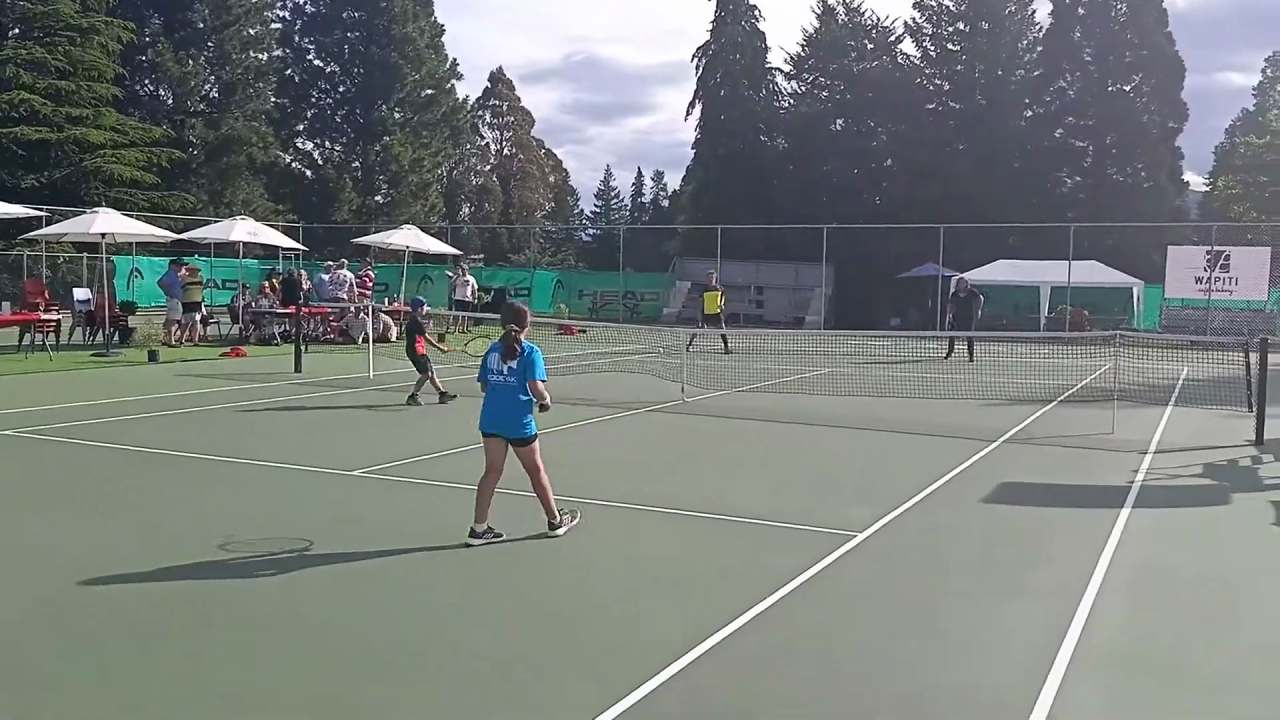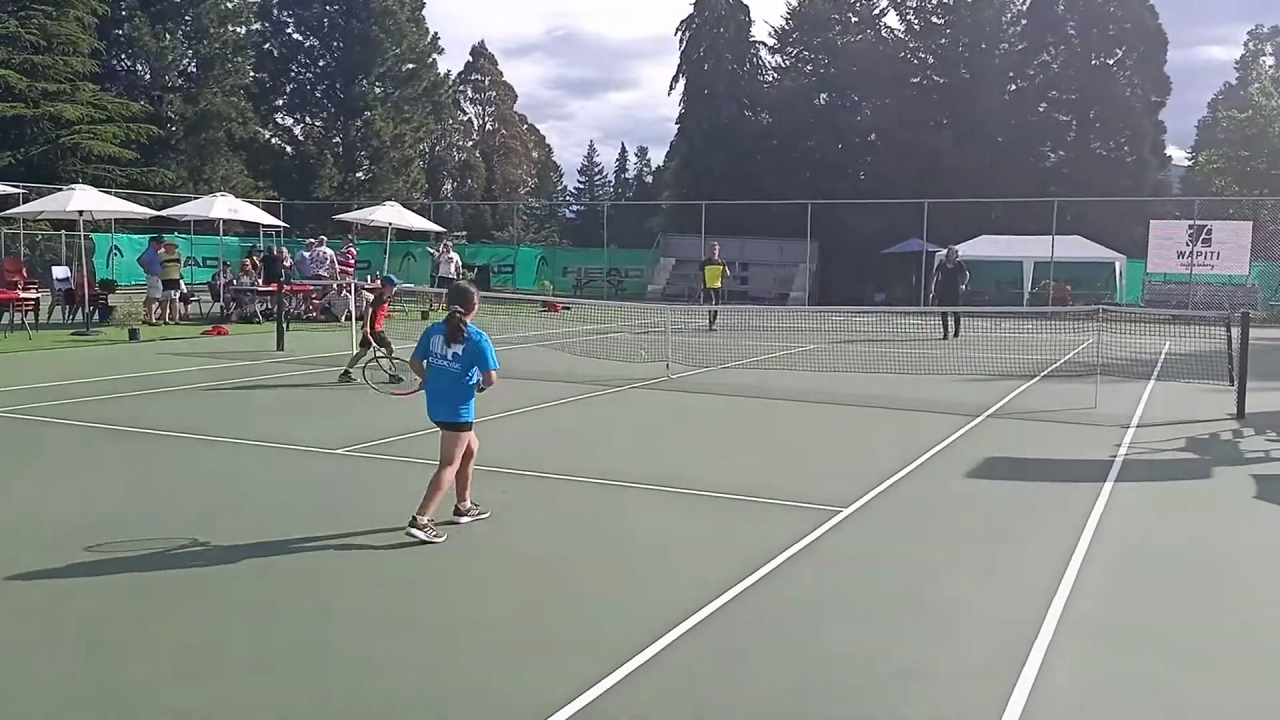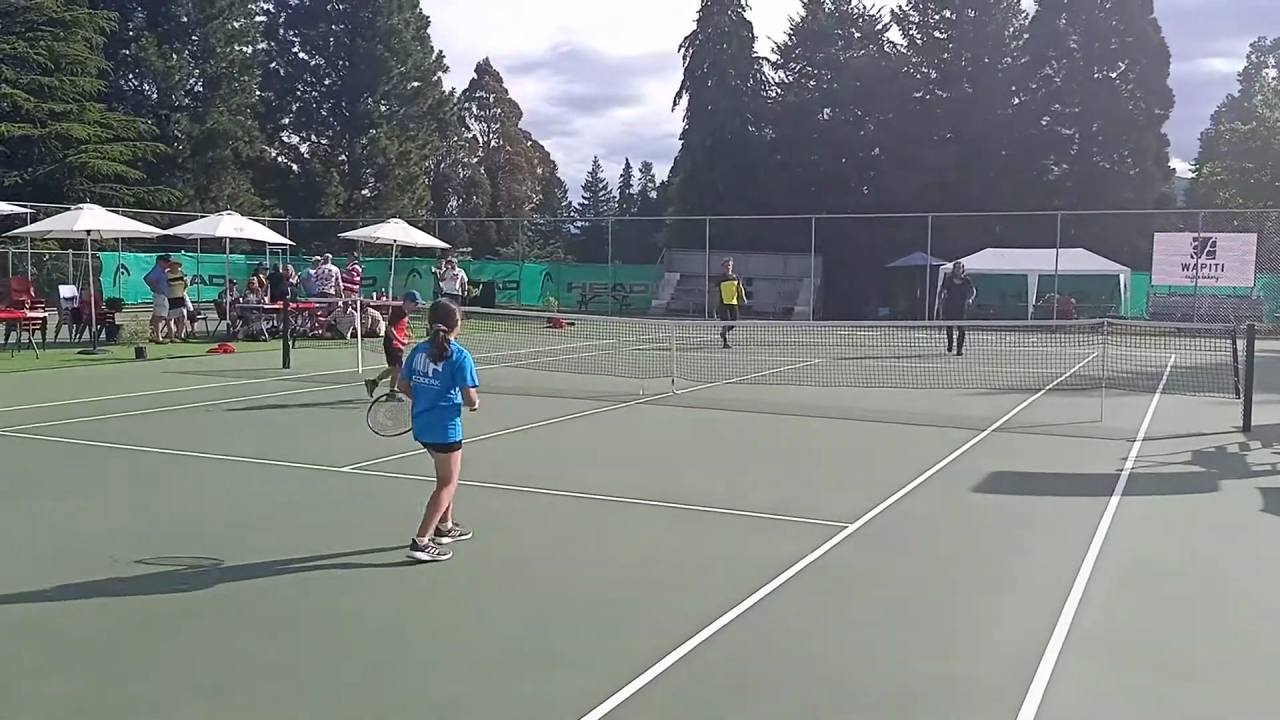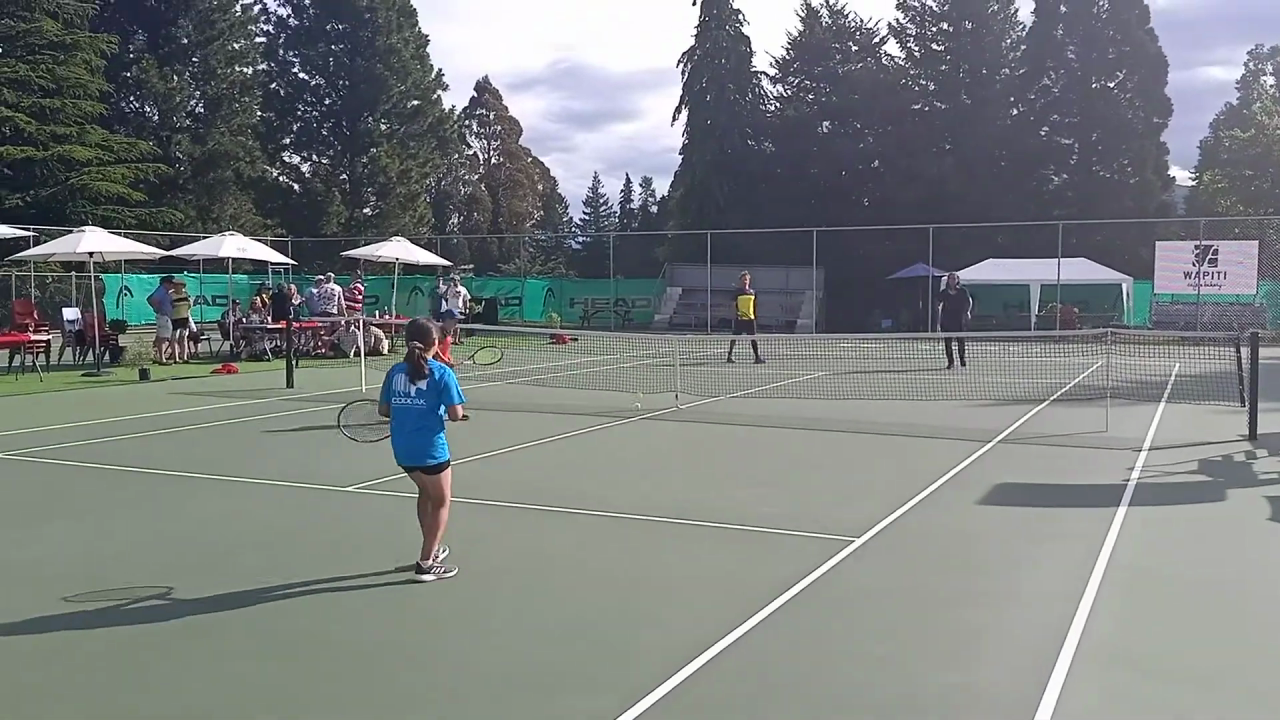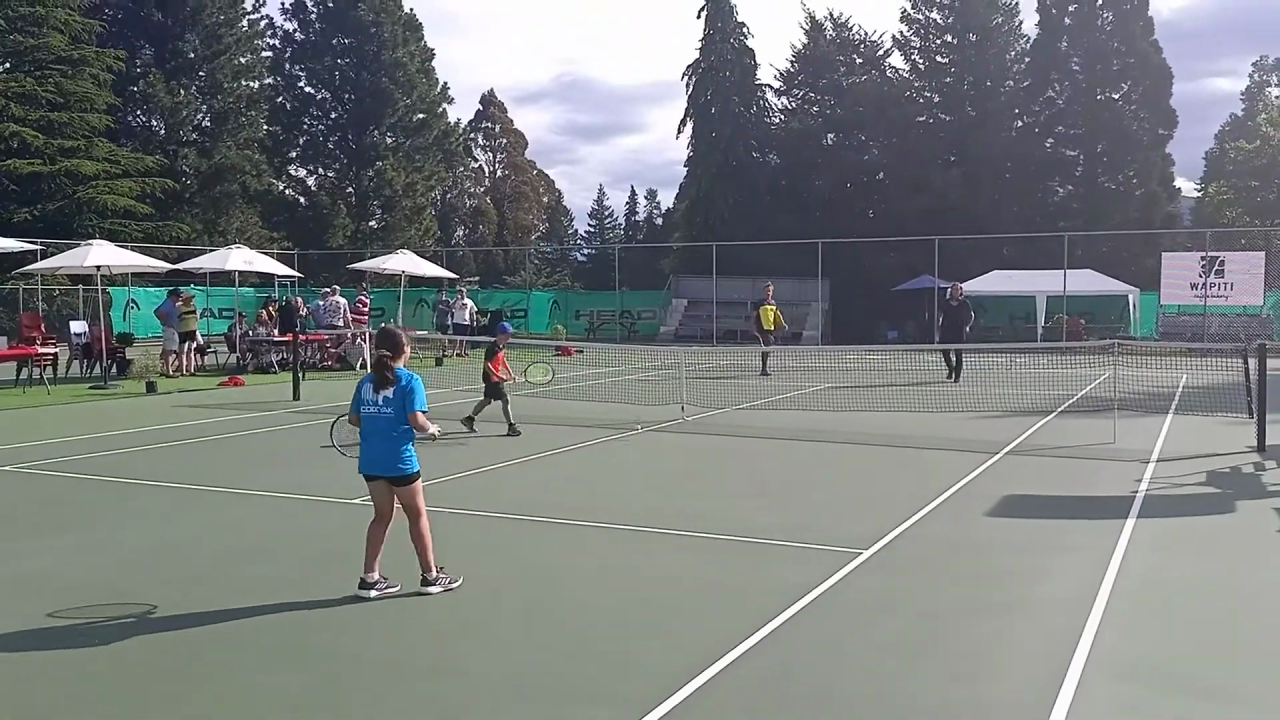
dt=0.4s
person 1, frame 1
left shoulder: (492, 350)
right shoulder: (531, 352)
left elbow: (484, 384)
right elbow: (536, 387)
right wrist: (546, 401)
left hip: (490, 420)
right hip: (518, 422)
left knee: (492, 472)
right knee: (535, 471)
left ankle: (478, 528)
right ankle: (555, 520)
person 1, frame 2
left shoulder: (433, 331)
right shoulder: (479, 339)
left elbow: (415, 363)
right elbow: (489, 380)
right wrist: (480, 384)
left hip: (436, 405)
right hip: (457, 409)
left knee: (470, 449)
right knee: (449, 465)
left ankle: (464, 506)
right ankle: (420, 520)
person 1, frame 3
left shoulder: (418, 350)
right shoulder: (460, 356)
left elbow: (403, 384)
right elbow: (469, 398)
right wrist: (475, 404)
left hip: (422, 424)
right hip: (444, 427)
left knee: (448, 473)
right knee: (447, 484)
left ankle: (445, 526)
right ankle: (421, 541)
person 1, frame 4
left shoulder: (395, 371)
right shoulder: (442, 373)
left elbow: (383, 410)
right elbow: (456, 414)
right wrist: (453, 414)
left hip: (403, 448)
right hip: (431, 448)
left knee: (427, 493)
right knee: (440, 502)
left ankle: (431, 549)
right ankle: (426, 564)
person 1, frame 5
left shoulder: (366, 381)
right shoulder: (410, 381)
left elbow: (353, 418)
right elbow: (417, 421)
right wrist: (431, 429)
left hip: (370, 460)
right hip: (400, 459)
left knee: (383, 515)
right knee: (417, 514)
left ankle: (369, 578)
right ankle: (430, 575)
